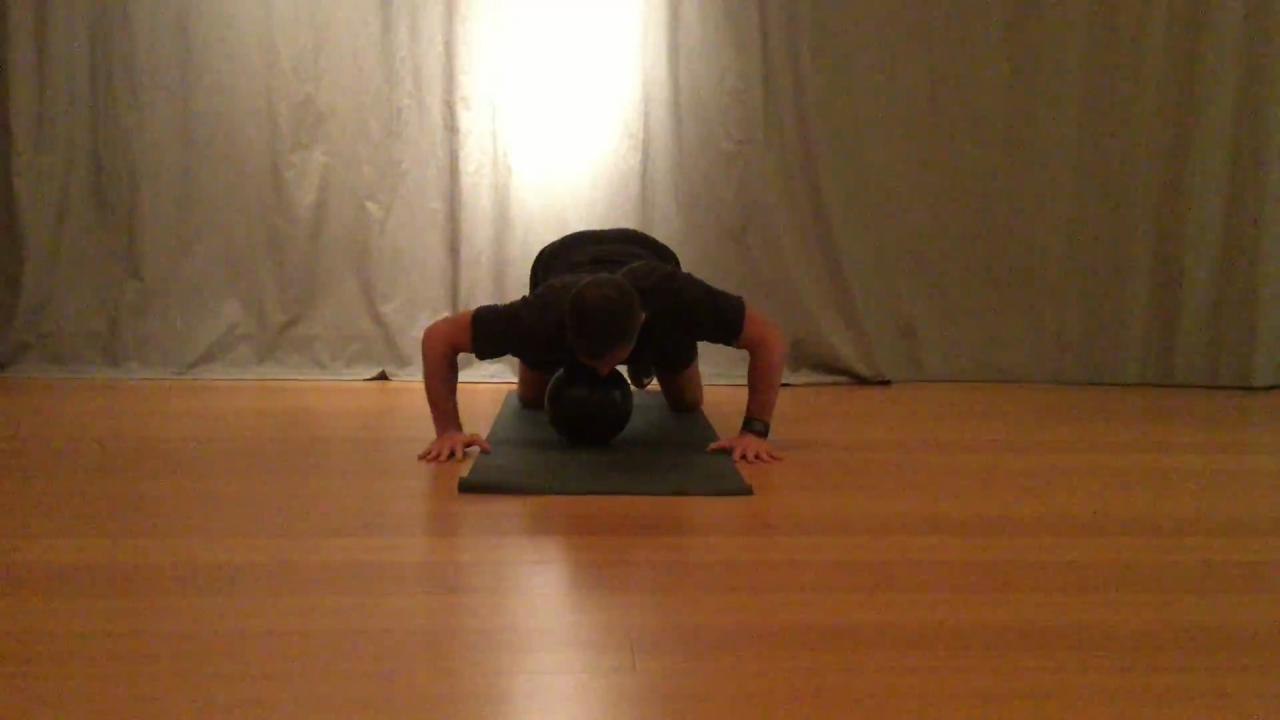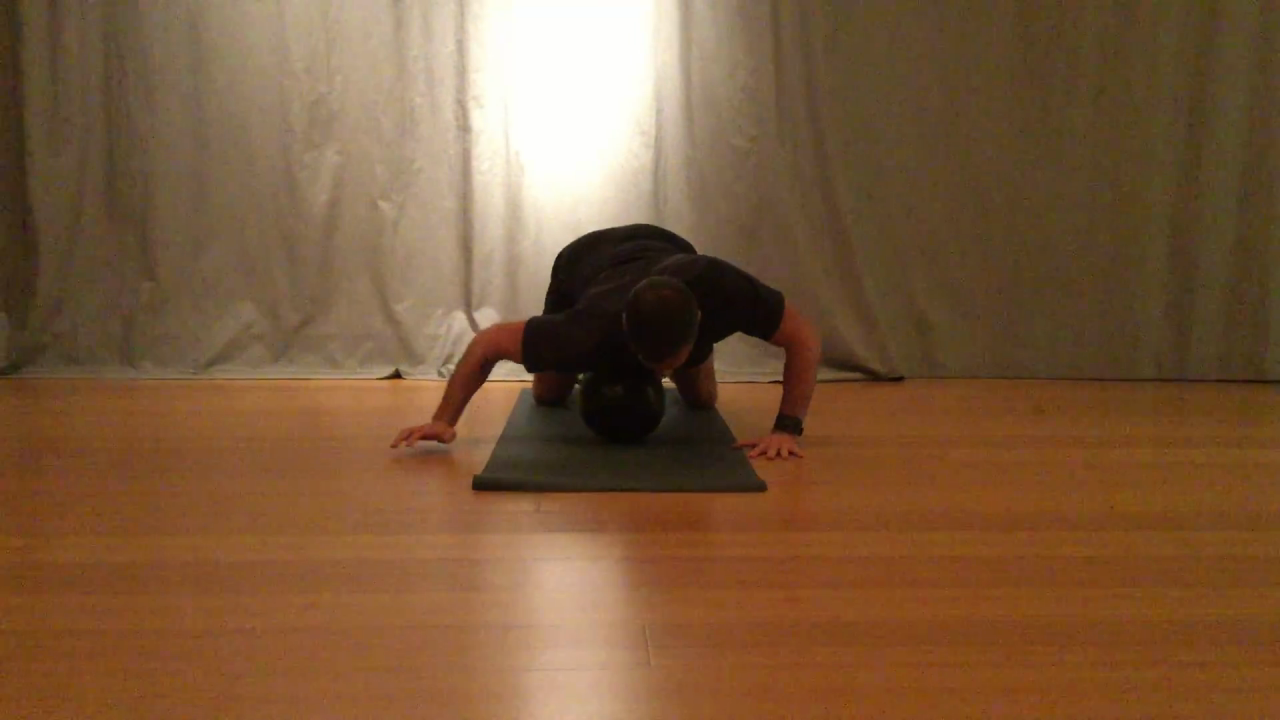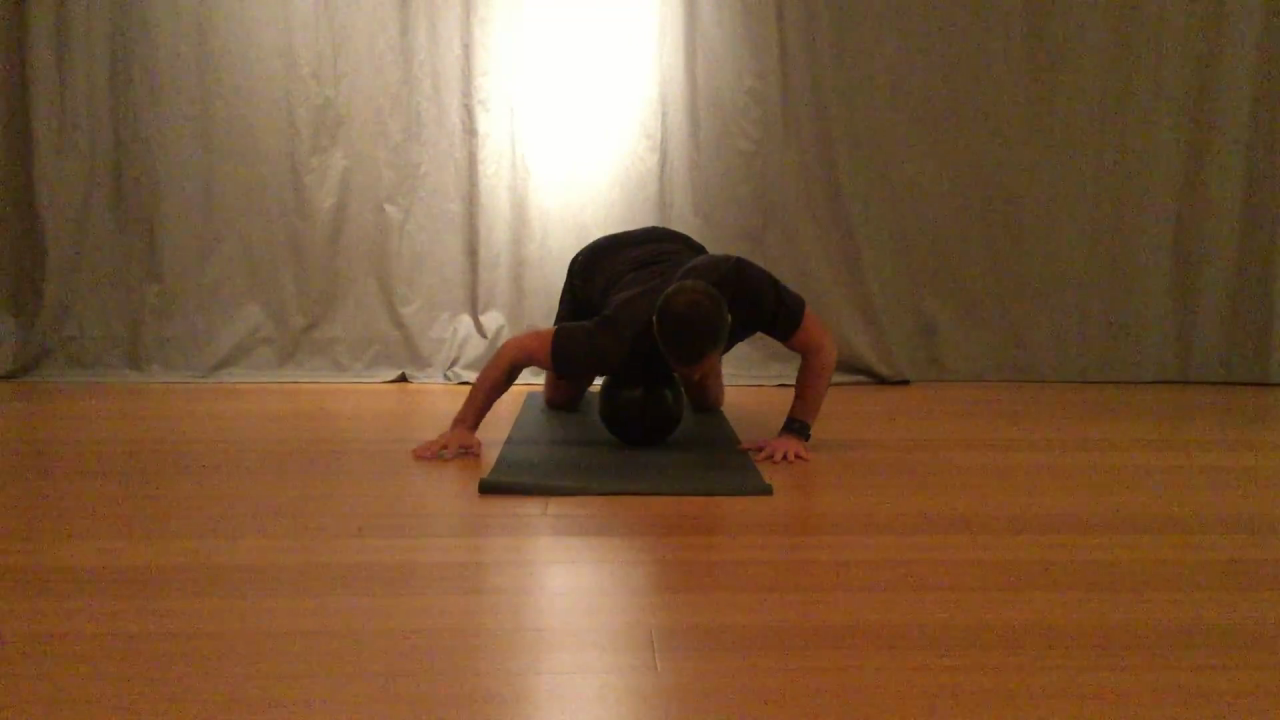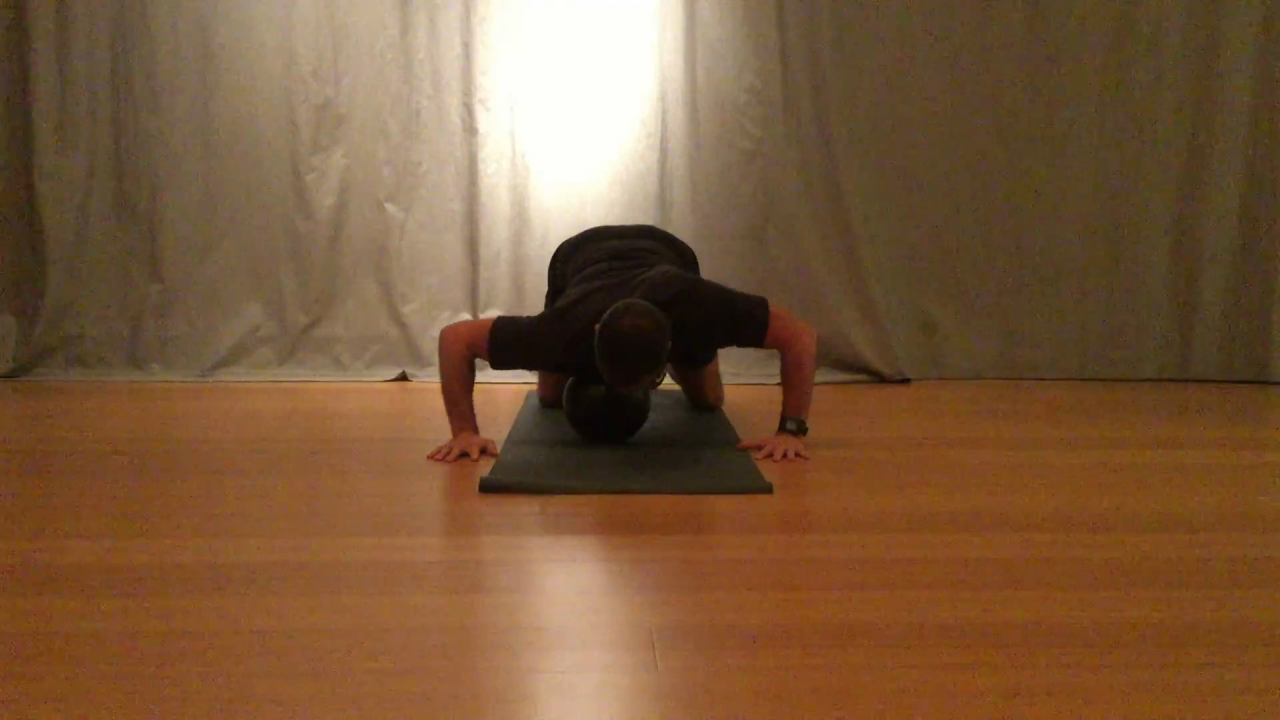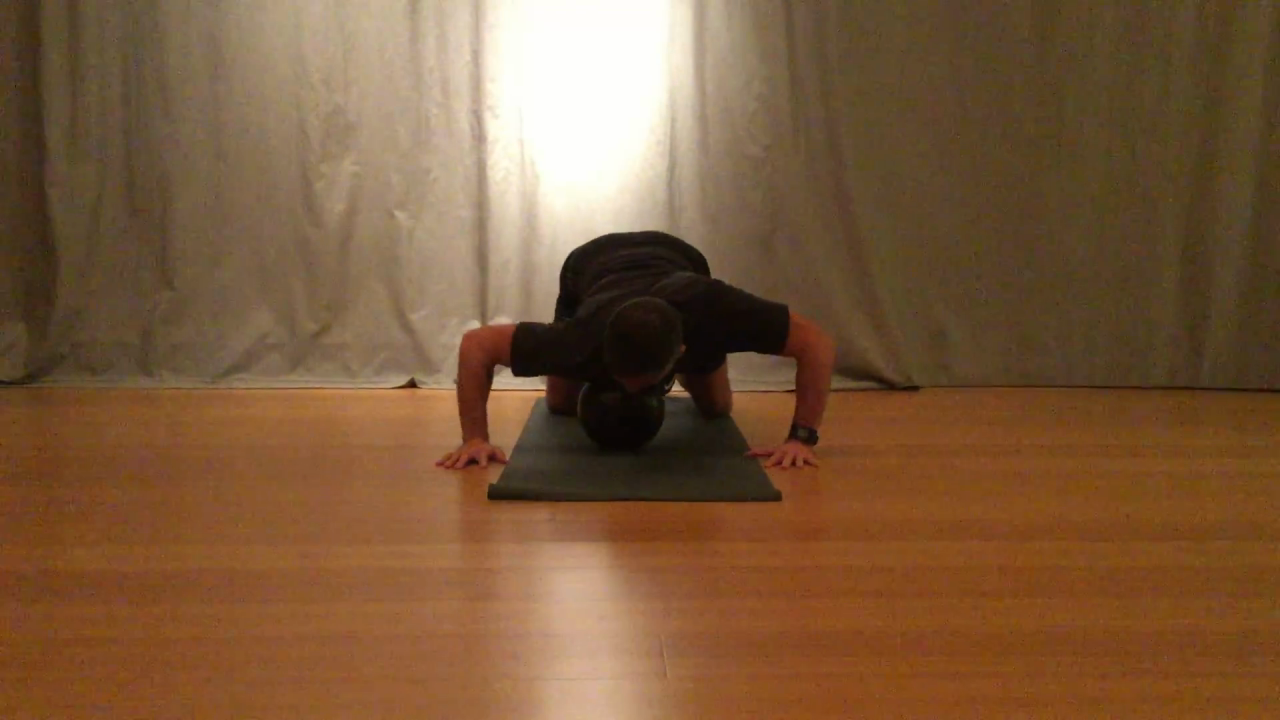
dt=1s
person 1, frame 1
left shoulder: (673, 296)
right shoulder: (542, 315)
left elbow: (769, 339)
right elbow: (437, 338)
left wrist: (754, 430)
right wrist: (447, 429)
left hip: (647, 256)
left knee: (687, 401)
right knee: (531, 397)
left ankle: (647, 364)
person 1, frame 2
left shoulder: (718, 287)
right shoulder: (592, 327)
left elbow: (804, 340)
right elbow: (487, 342)
left wrist: (787, 428)
right wrist: (444, 420)
left hip: (664, 251)
right hip: (582, 263)
left knee: (702, 398)
right knee: (549, 395)
right ankle: (584, 360)
person 1, frame 3
left shoulder: (743, 286)
right shoulder: (622, 334)
left elbow: (821, 347)
right elbow: (518, 348)
left wrist: (795, 431)
right wrist: (463, 425)
left hip: (676, 254)
right hip: (596, 267)
left knee: (709, 402)
right knee: (560, 399)
right ankle: (609, 358)
person 1, frame 4
left shoulder: (692, 304)
right shoulder: (566, 331)
left elbow: (800, 337)
right elbow: (454, 338)
left wrist: (792, 429)
right wrist: (464, 431)
left hip: (665, 254)
left knee: (708, 399)
right knee: (551, 398)
left ankle: (674, 369)
person 1, frame 5
left shoulder: (711, 309)
right shoulder: (585, 338)
left elbow: (818, 345)
right elbow: (475, 344)
left wrist: (801, 437)
right wrist: (475, 438)
left hip: (676, 260)
right hip: (590, 265)
left knee: (716, 406)
right knee: (560, 405)
left ankle: (684, 376)
